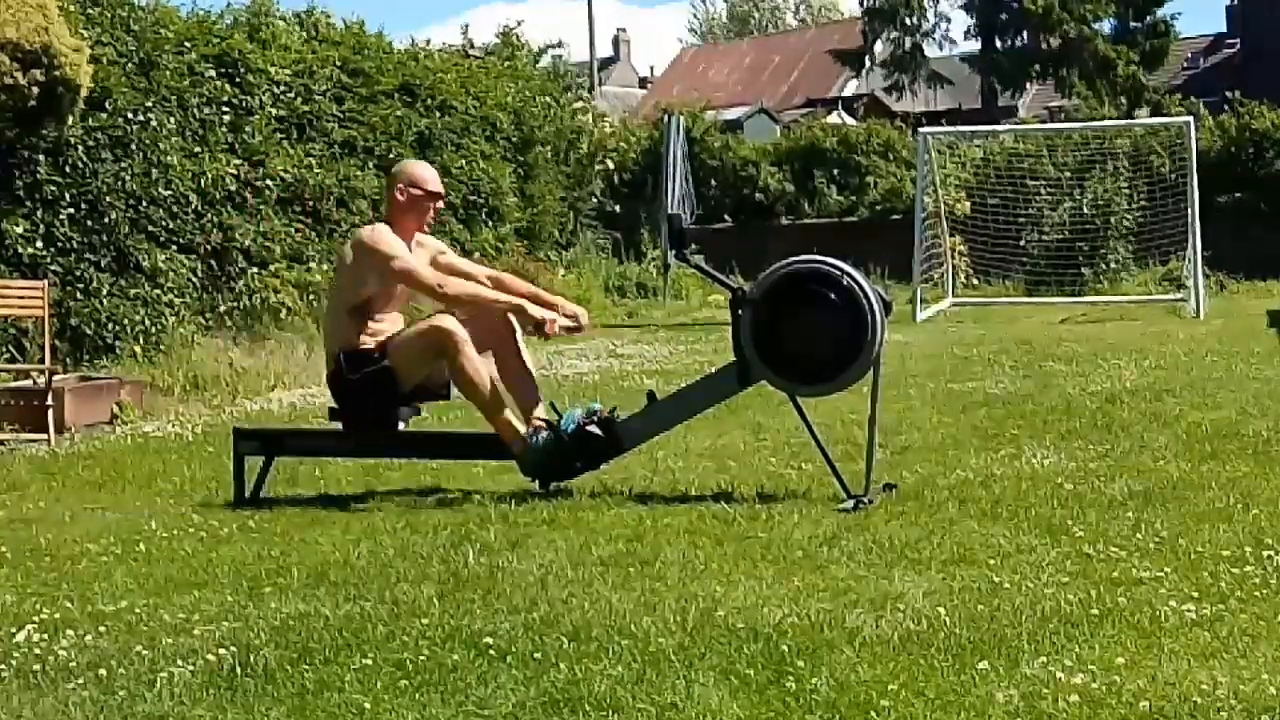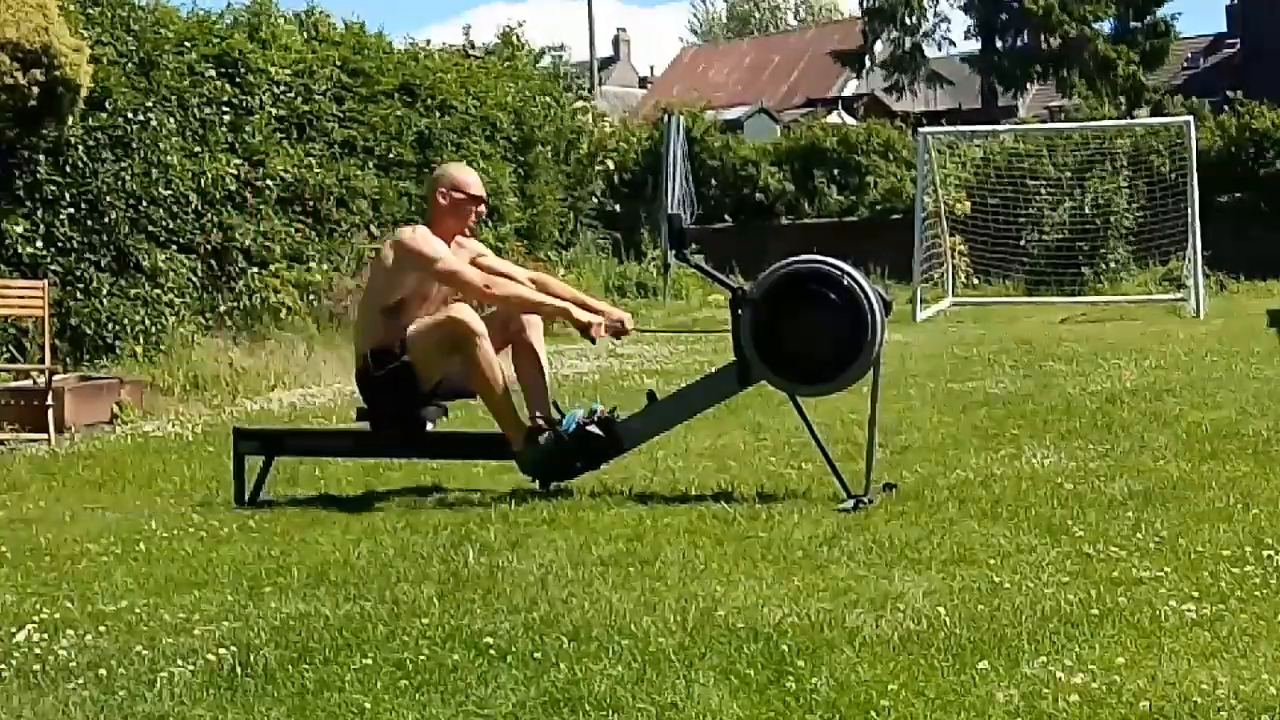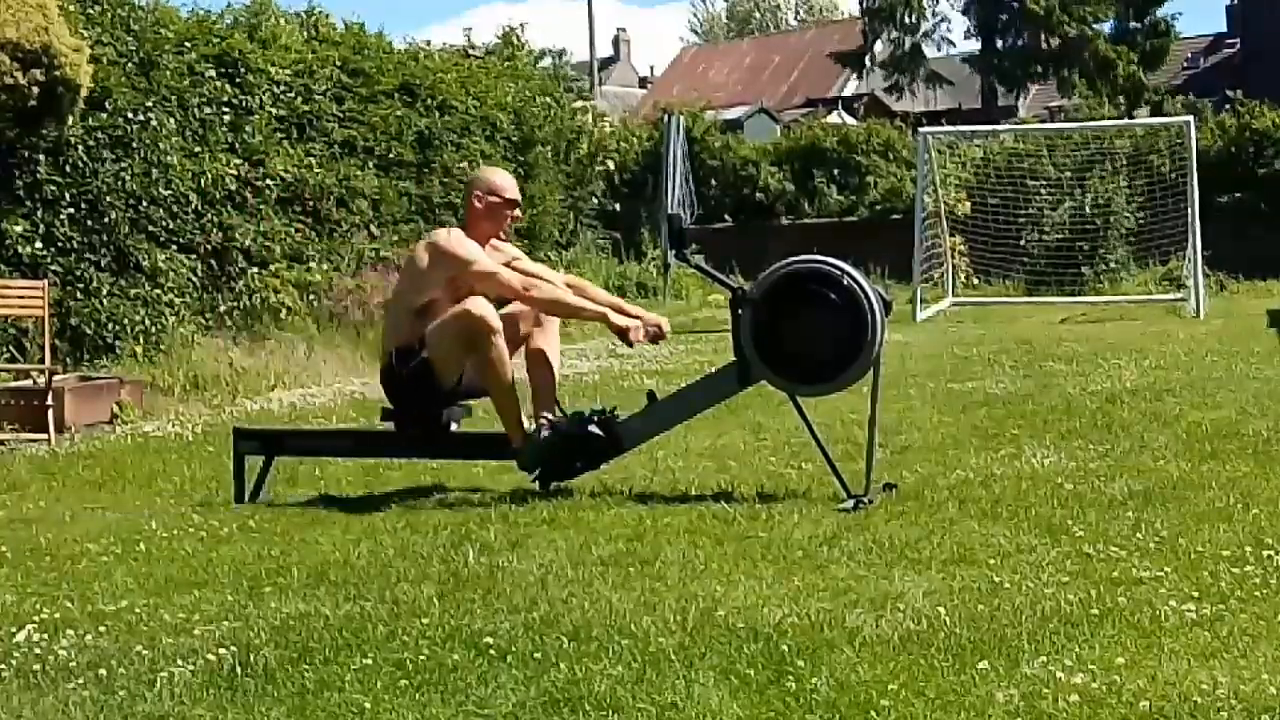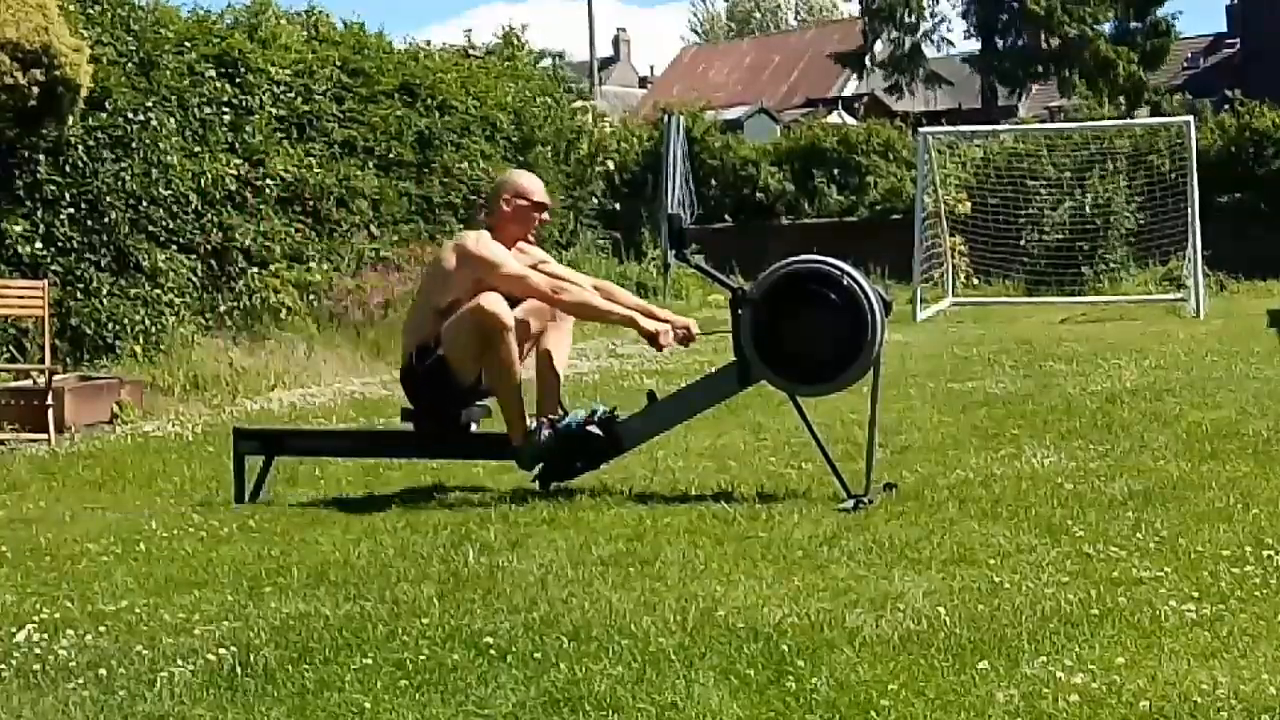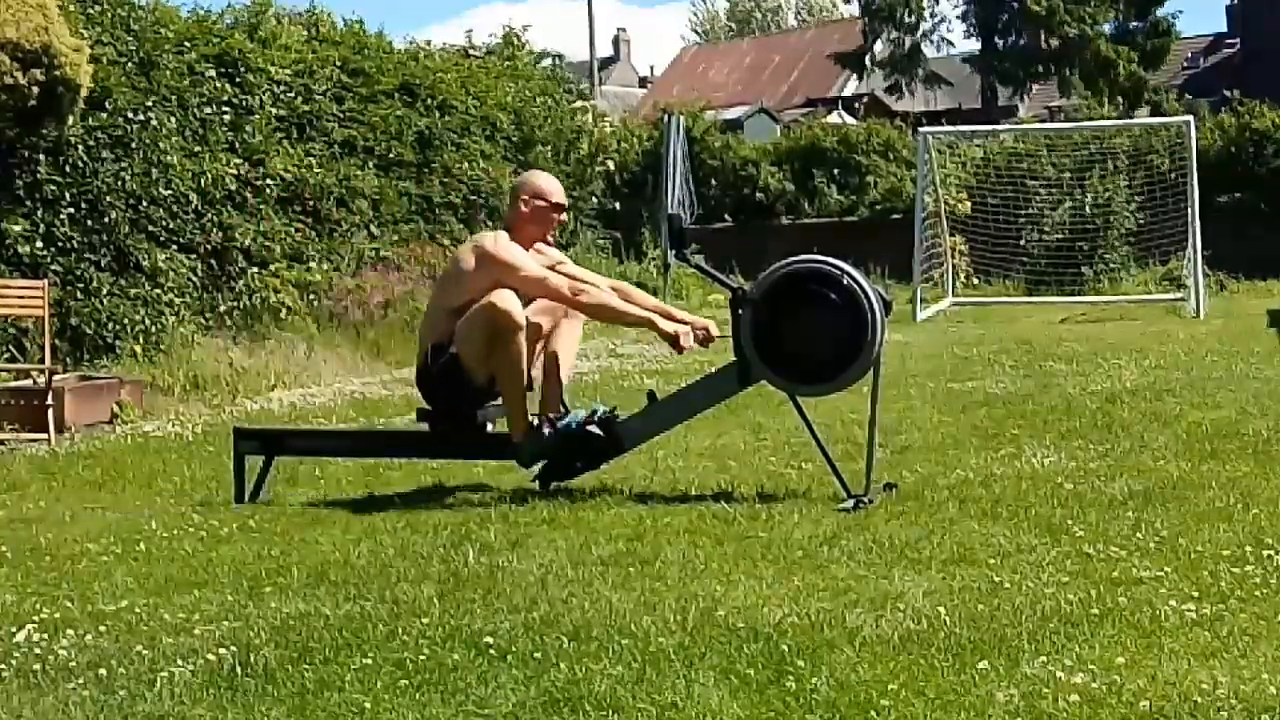
dt=0.1s
person 1, frame 1
left shoulder: (424, 246)
right shoulder: (373, 241)
left elbow: (490, 278)
right elbow: (442, 288)
left wrist: (556, 303)
right wrist: (521, 305)
left hip: (401, 368)
right hip: (356, 377)
left knee: (501, 317)
right knee: (448, 326)
left ankle: (539, 425)
right ankle: (525, 443)
person 1, frame 2
left shoulder: (465, 249)
right shoulder: (413, 242)
left elbow: (531, 280)
right elbow: (486, 288)
left wrist: (599, 307)
right wrist: (569, 310)
left hip: (428, 365)
right hip: (383, 376)
left knee: (524, 313)
right knee: (461, 318)
left ankle: (543, 425)
right ankle: (525, 444)
person 1, frame 3
left shoulder: (498, 251)
right shoulder: (447, 246)
left elbow: (566, 283)
right elbow: (524, 289)
left wrist: (634, 312)
right wrist: (604, 315)
left hip: (452, 371)
right hip: (409, 378)
left knee: (542, 309)
right knee: (479, 310)
left ankle: (545, 422)
right ankle: (522, 439)
person 1, frame 4
left shoulder: (524, 254)
right shoulder: (475, 248)
left elbow: (593, 286)
right elbow: (554, 292)
left wrist: (663, 316)
right wrist: (635, 320)
left hip: (470, 369)
right hip: (429, 377)
left knee: (557, 310)
right knee: (490, 306)
left ankle: (546, 422)
right ankle: (523, 439)
person 1, frame 5
left shoulder: (541, 256)
right shoulder: (493, 250)
left elbow: (611, 288)
right elbow: (576, 294)
left wrist: (682, 317)
right wrist: (654, 321)
left hip: (484, 372)
right hip: (444, 376)
left knee: (568, 308)
right knee: (503, 303)
left ankle: (549, 420)
right ankle: (522, 435)
